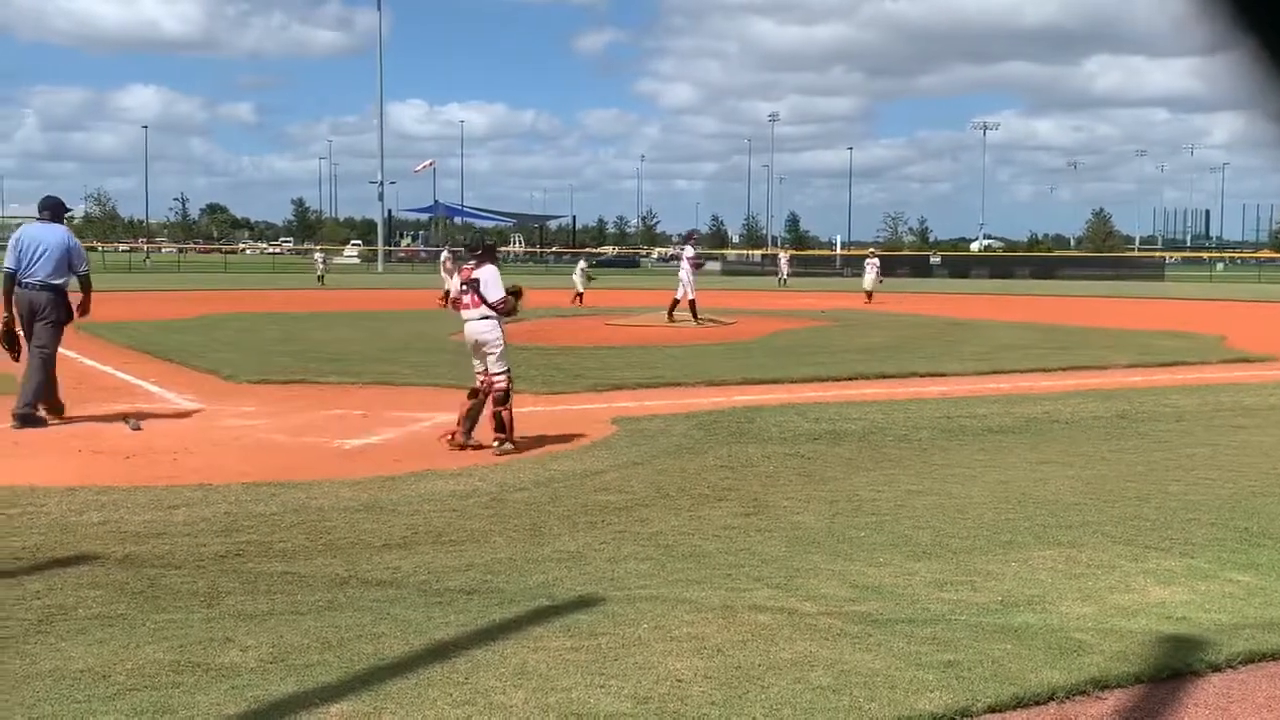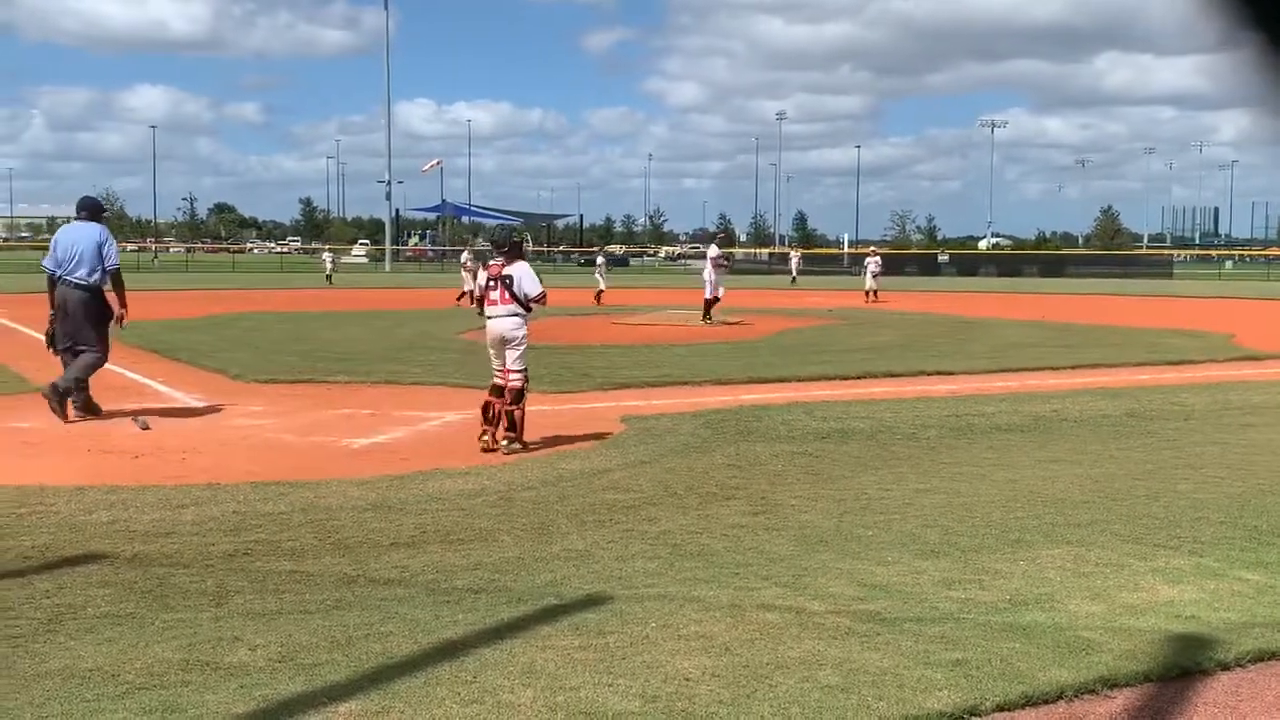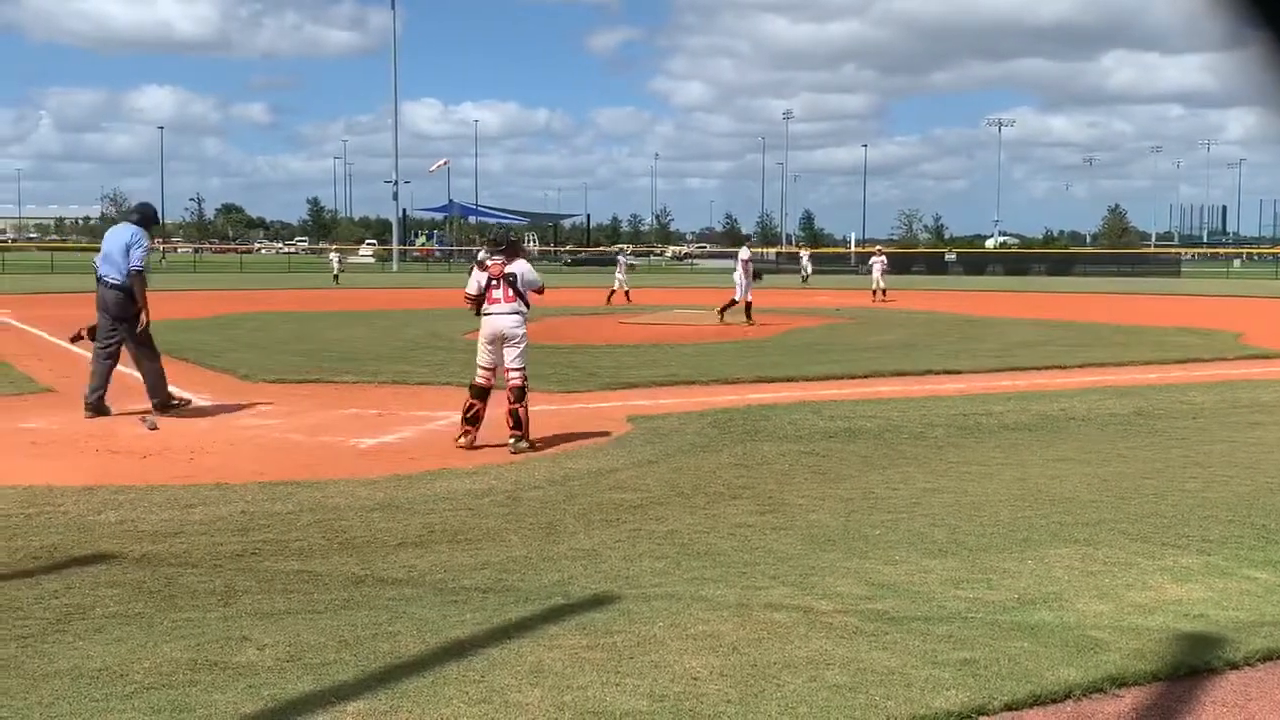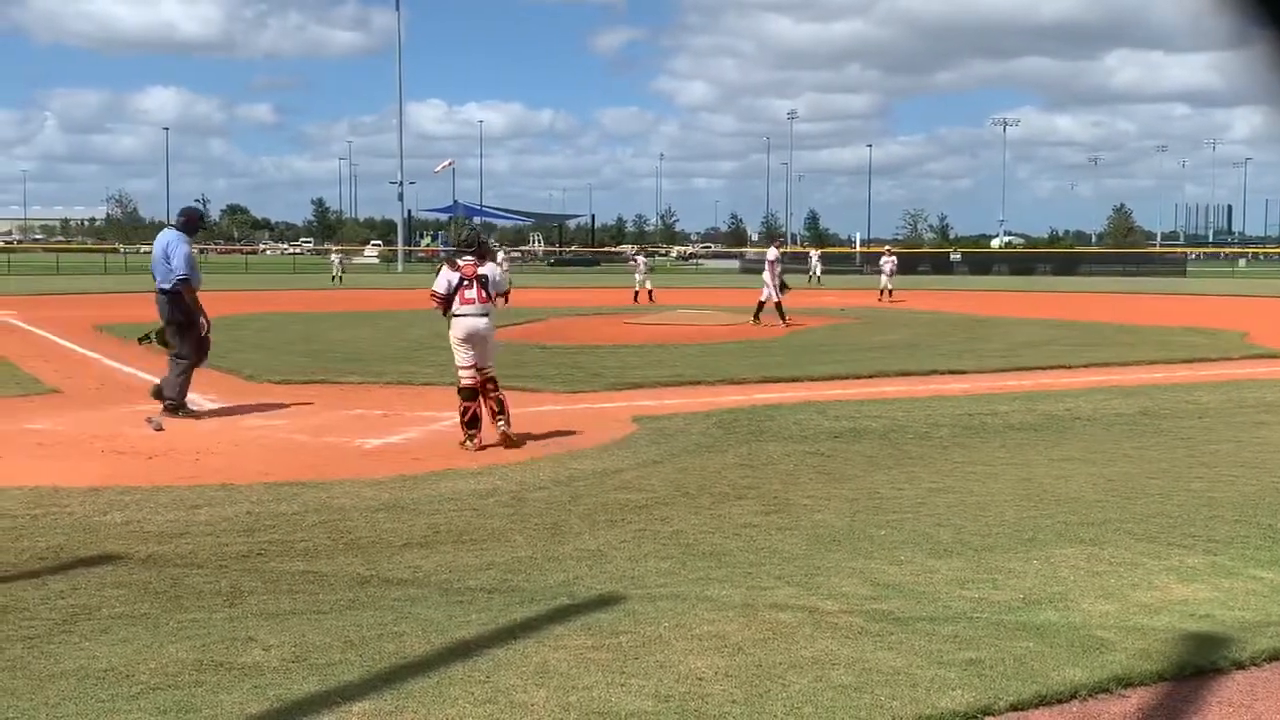
dt=0.4s
person 1, frame 1
left shoulder: (460, 273)
right shoulder: (489, 270)
left elbow: (454, 304)
right elbow: (502, 305)
right wrist: (512, 306)
left hip: (469, 329)
right hip: (489, 327)
left knee: (482, 381)
right knee: (500, 382)
left ankle: (461, 434)
right ankle: (502, 440)
person 1, frame 2
left shoulder: (486, 269)
right shoulder: (521, 267)
left elbow: (479, 302)
right elbow: (540, 299)
right wrist: (526, 295)
left hip: (492, 325)
right hip: (515, 325)
left knee: (499, 378)
right knee: (516, 380)
left ankle: (488, 434)
right ankle: (511, 439)
person 1, frame 3
left shoulder: (480, 269)
right shoulder: (521, 265)
left elbow: (471, 301)
right elbow: (539, 288)
left hip: (489, 323)
right hip: (514, 323)
left knee: (482, 379)
right knee: (516, 379)
left ankle: (468, 434)
right ankle: (518, 437)
person 1, frame 4
left shoulder: (449, 268)
right shoulder: (490, 267)
left elbow: (438, 301)
right elbow: (504, 292)
left hip: (460, 324)
right hip: (484, 323)
left knee: (467, 378)
right knee: (487, 376)
left ankle: (473, 437)
right ankle: (502, 424)
person 2, frame 1
left shoulder: (21, 232)
right shoulder: (66, 235)
right elbow: (82, 273)
right wrist: (86, 299)
left hip: (23, 296)
right hip: (51, 298)
left knee: (39, 350)
right knee: (41, 354)
left ankle: (51, 404)
right ankle: (24, 411)
person 2, frame 2
left shoulder: (61, 232)
right shoulder: (101, 232)
left elbow: (50, 273)
right elbow: (113, 272)
left wrist: (53, 309)
right wrist: (122, 305)
left hip: (62, 293)
right hip: (87, 296)
left knee: (69, 350)
right knee: (96, 351)
left ankle: (82, 402)
right ankle: (60, 388)
person 2, frame 3
left shoulder: (111, 232)
right shoulder: (139, 236)
left elbow: (99, 267)
right elbow: (136, 274)
right wrist: (144, 309)
left hip: (104, 293)
right hip: (124, 298)
left knee: (105, 351)
right knee: (145, 352)
left ankle: (94, 402)
right ankle: (161, 401)
person 2, frame 4
left shoulder: (165, 236)
right shoulder: (179, 242)
right elbow: (182, 282)
right wrist: (201, 313)
left hip: (172, 300)
right hip: (177, 302)
left knee: (199, 347)
right knee: (183, 355)
left ankle: (166, 390)
right ankle: (172, 404)
